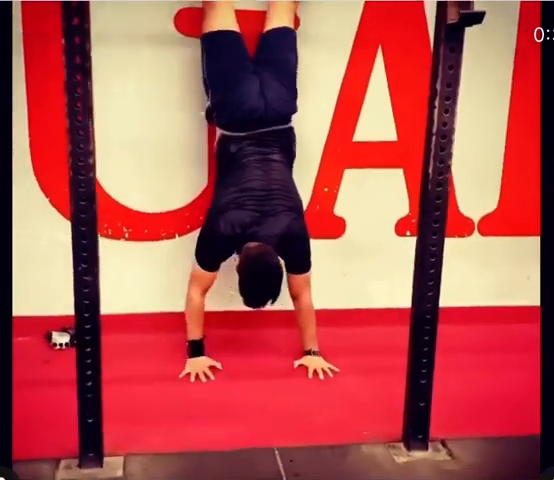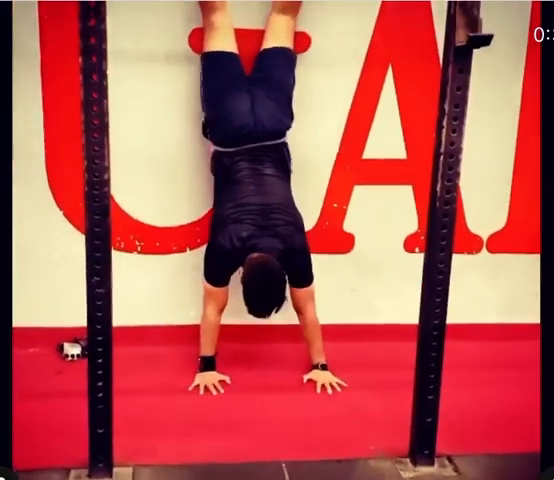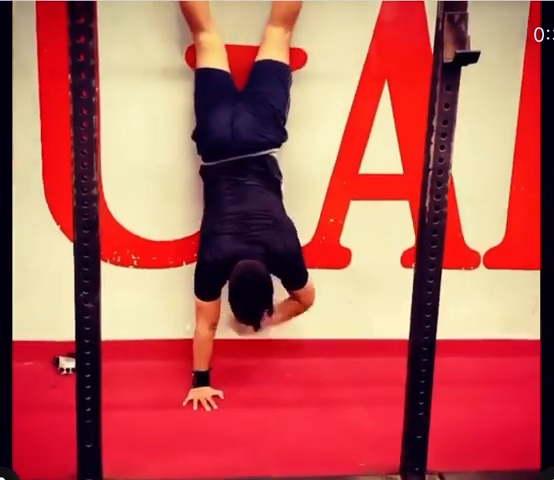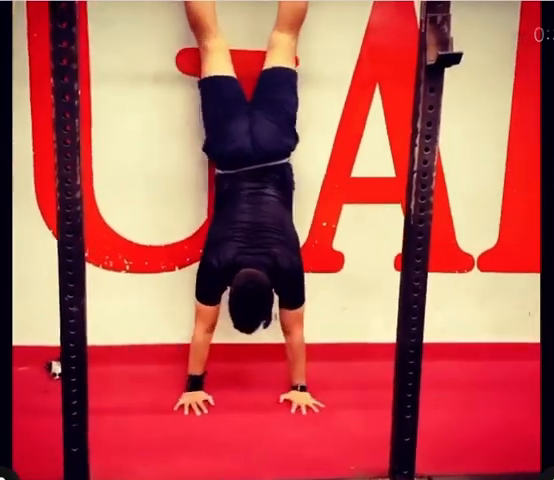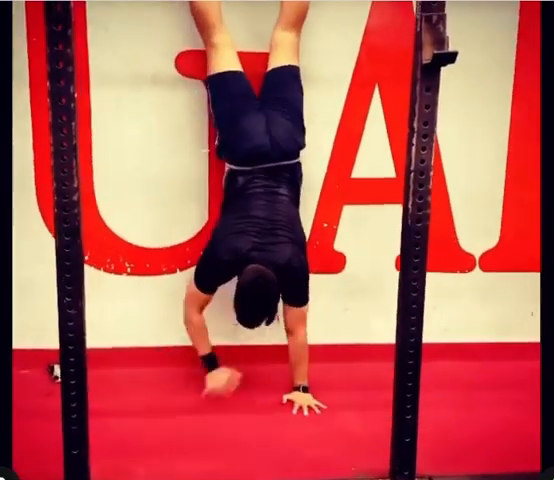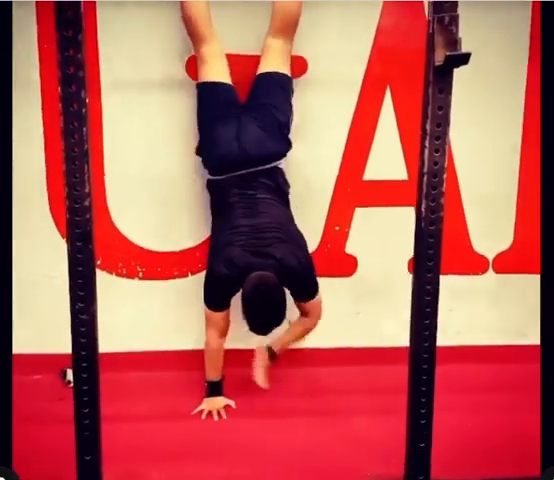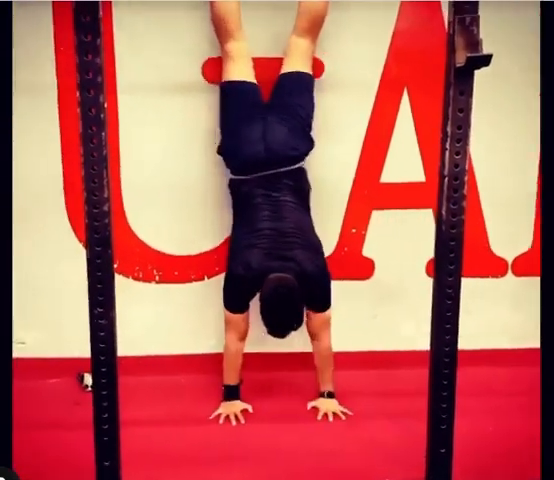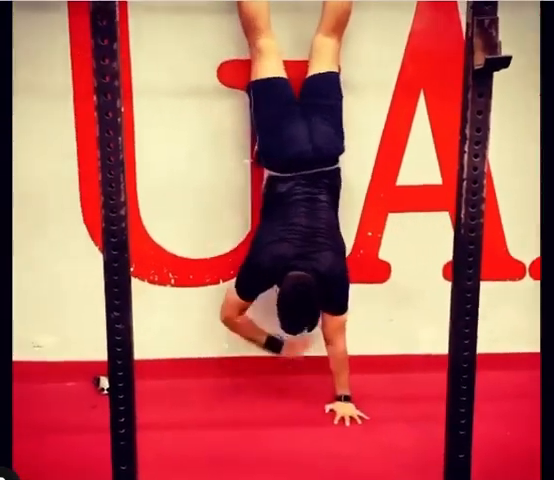
dt=0.3s
person 1, frame 1
left shoulder: (292, 230)
right shoulder: (221, 229)
left elbow: (302, 296)
right elbow: (196, 291)
left wrist: (313, 351)
right wrist: (194, 352)
left hip: (272, 114)
right hip: (237, 113)
person 1, frame 2
left shoulder: (294, 243)
right shoulder: (224, 244)
left elbow: (306, 309)
right elbow: (213, 309)
left wrist: (322, 366)
right wrist: (205, 367)
left hip: (266, 131)
right hip: (232, 131)
person 1, frame 3
left shoulder: (284, 249)
right shoulder: (215, 256)
left elbow: (307, 297)
right elbow: (205, 324)
left wrist: (262, 320)
right wrist: (199, 382)
left hip: (257, 141)
right hip: (220, 142)
right knee: (207, 37)
person 1, frame 4
left shoulder: (287, 264)
right shoulder: (217, 261)
left elbow: (294, 332)
right elbow: (202, 329)
left wrist: (300, 387)
right wrist: (192, 386)
left hip: (270, 145)
right hip: (235, 152)
left knee: (283, 38)
right knee: (212, 42)
person 1, frame 5
left shoulder: (292, 261)
right shoulder: (223, 253)
left elbow: (297, 331)
right elbow: (192, 306)
left wrist: (303, 387)
right wrist: (211, 364)
left hip: (280, 146)
right hip: (245, 148)
left knee: (286, 35)
right knee: (217, 39)
person 1, frame 6
left shoulder: (295, 261)
right shoulder: (223, 268)
left elbow: (313, 314)
right elbow: (215, 334)
left wrist: (271, 351)
right wrist: (212, 391)
left hip: (261, 151)
right hip: (226, 155)
left knee: (277, 41)
right knee: (207, 47)
person 1, frame 7
left shoulder: (312, 268)
right shoulder: (243, 269)
left elbow: (321, 337)
right elbow: (234, 338)
left wrist: (328, 393)
right wrist: (230, 396)
left hip: (283, 150)
right hip: (248, 154)
left knee: (302, 39)
right knee: (233, 44)
person 1, frame 8
left shoulder: (332, 270)
right shoulder: (263, 261)
left elbow: (335, 341)
right elbow: (234, 316)
left wrist: (344, 397)
right wrist: (276, 344)
left hip: (319, 149)
right hip: (286, 151)
left knee: (327, 38)
right knee: (263, 42)
